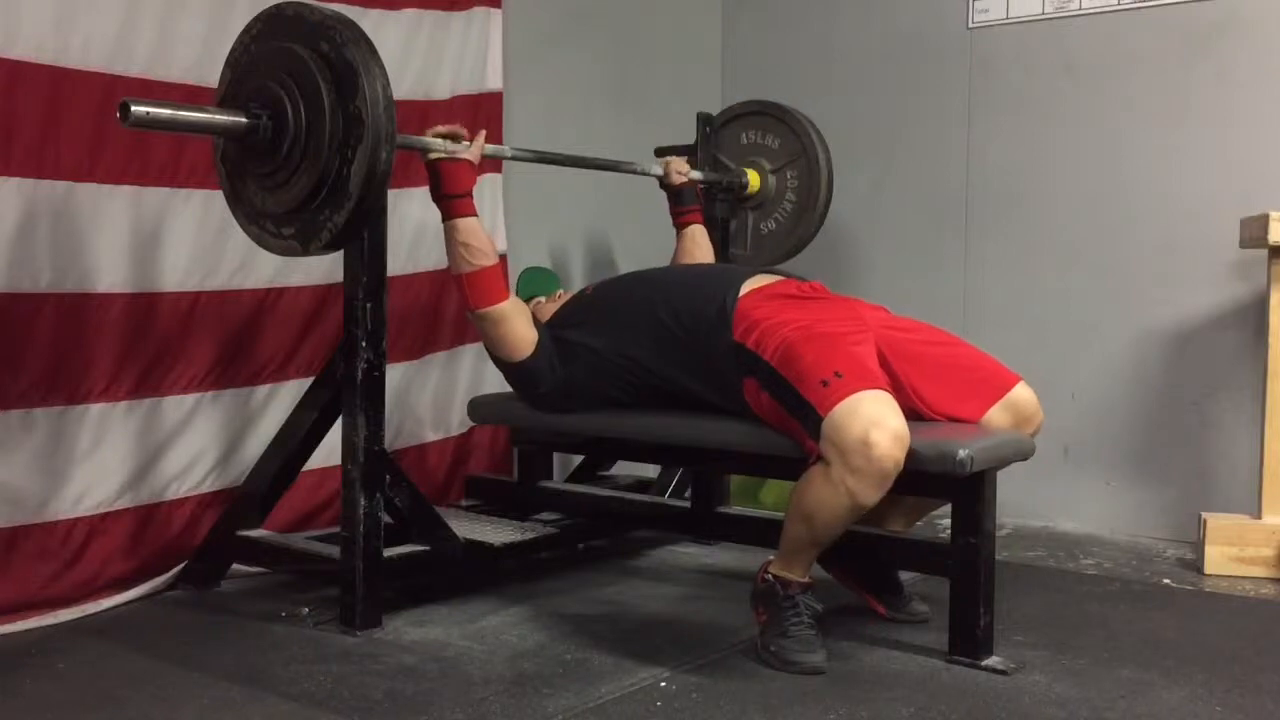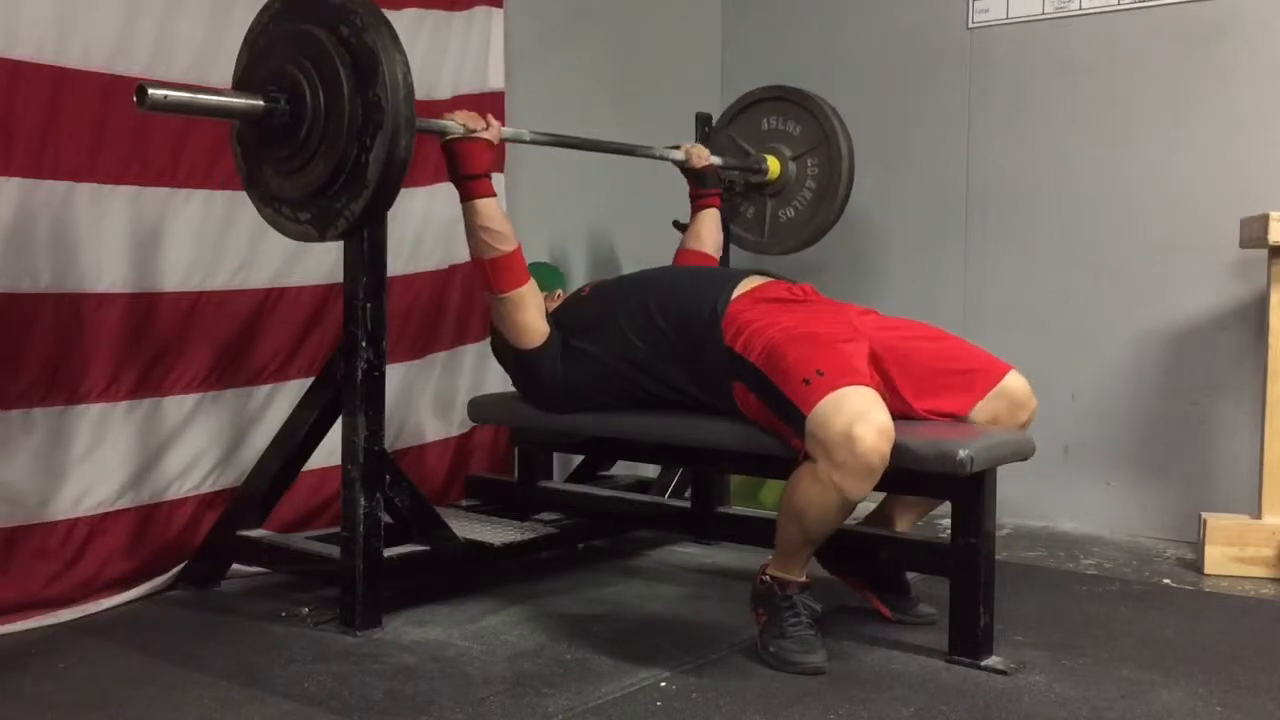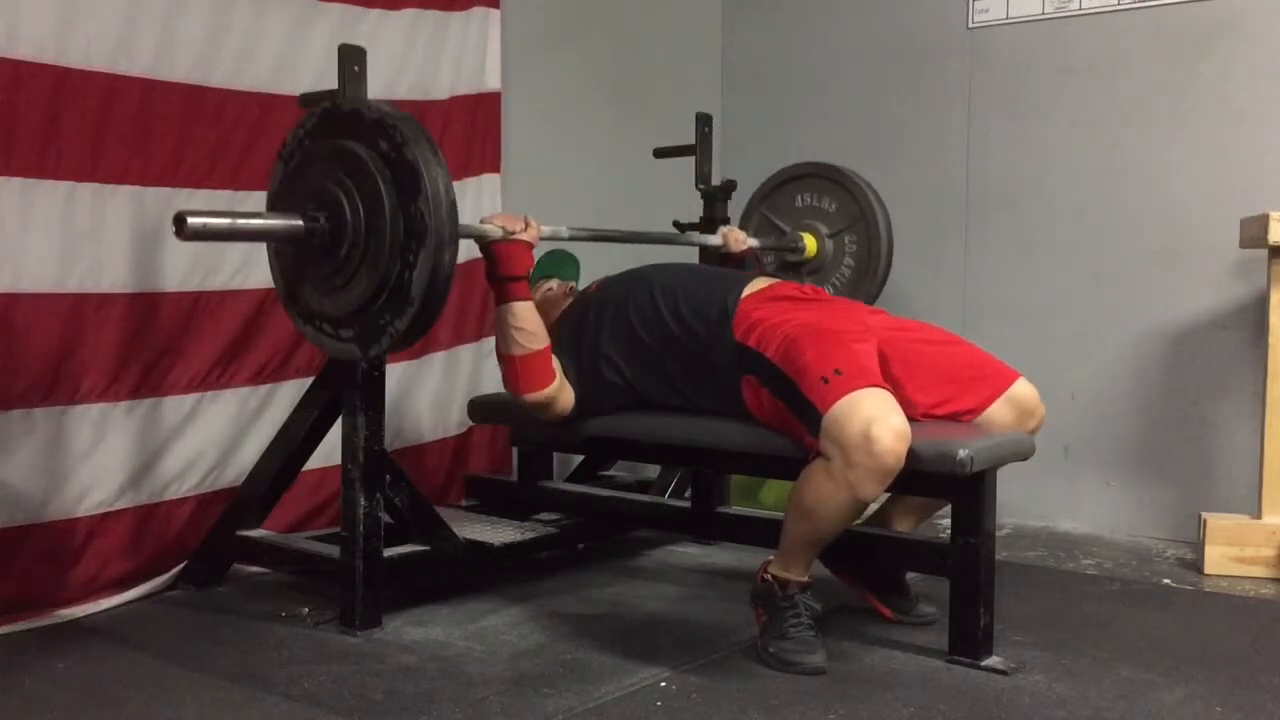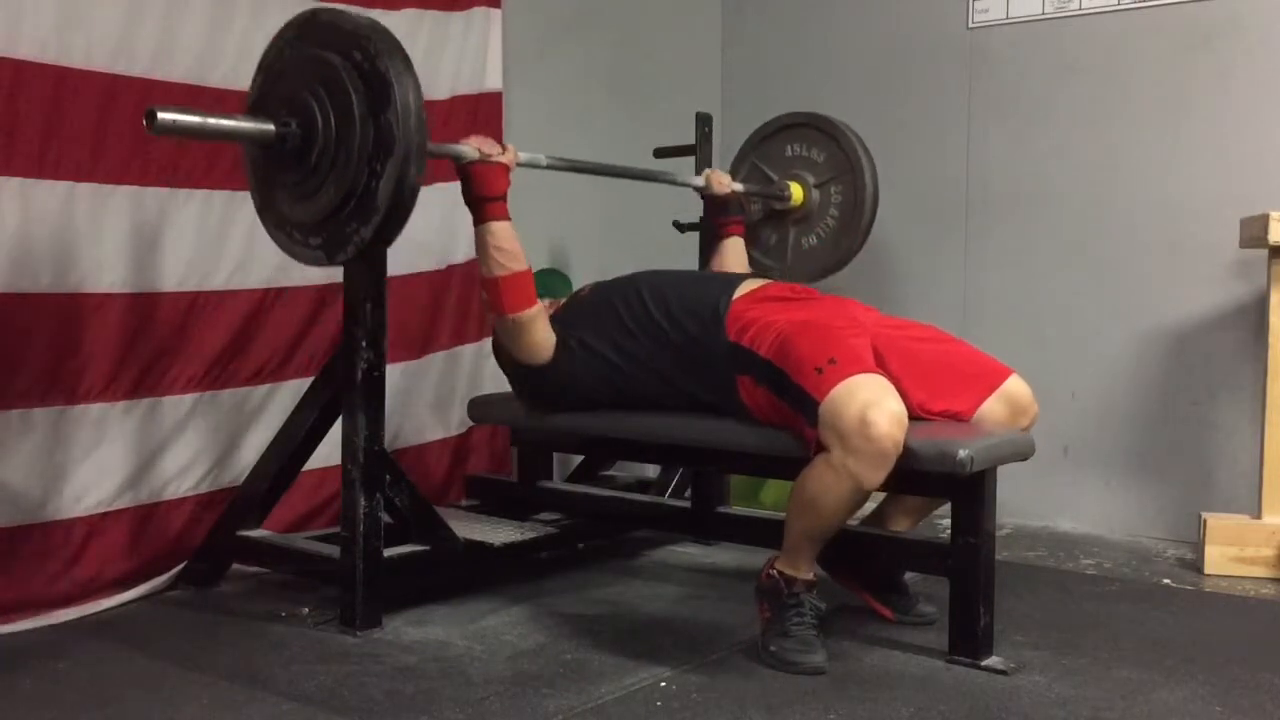
dt=1s
person 1, frame 1
left shoulder: (604, 323)
right shoulder: (554, 365)
left elbow: (696, 288)
right elbow: (486, 294)
left wrist: (685, 197)
right wrist: (452, 185)
left knee: (1015, 413)
right knee: (874, 443)
left ankle: (864, 546)
right ankle: (783, 586)
person 1, frame 2
left shoulder: (617, 324)
right shoulder: (555, 368)
left elbow: (700, 269)
right elbow: (504, 276)
left wrist: (705, 186)
right wrist: (473, 172)
left knee: (1009, 403)
right knee: (859, 439)
left ankle: (869, 551)
right ankle: (782, 586)
person 1, frame 3
left shoulder: (608, 318)
right shoulder: (561, 352)
right elbow: (534, 390)
left wrist: (743, 263)
right wrist: (509, 270)
left knee: (1018, 410)
right knee: (876, 439)
left ankle: (872, 551)
right ankle: (784, 585)
person 1, frame 4
left shoulder: (601, 325)
right shoulder: (552, 366)
left elbow: (721, 289)
right elbow: (511, 311)
left wrist: (727, 212)
right wrist: (487, 197)
left knee: (1011, 408)
right knee: (875, 428)
left ankle: (868, 551)
right ankle: (788, 584)
